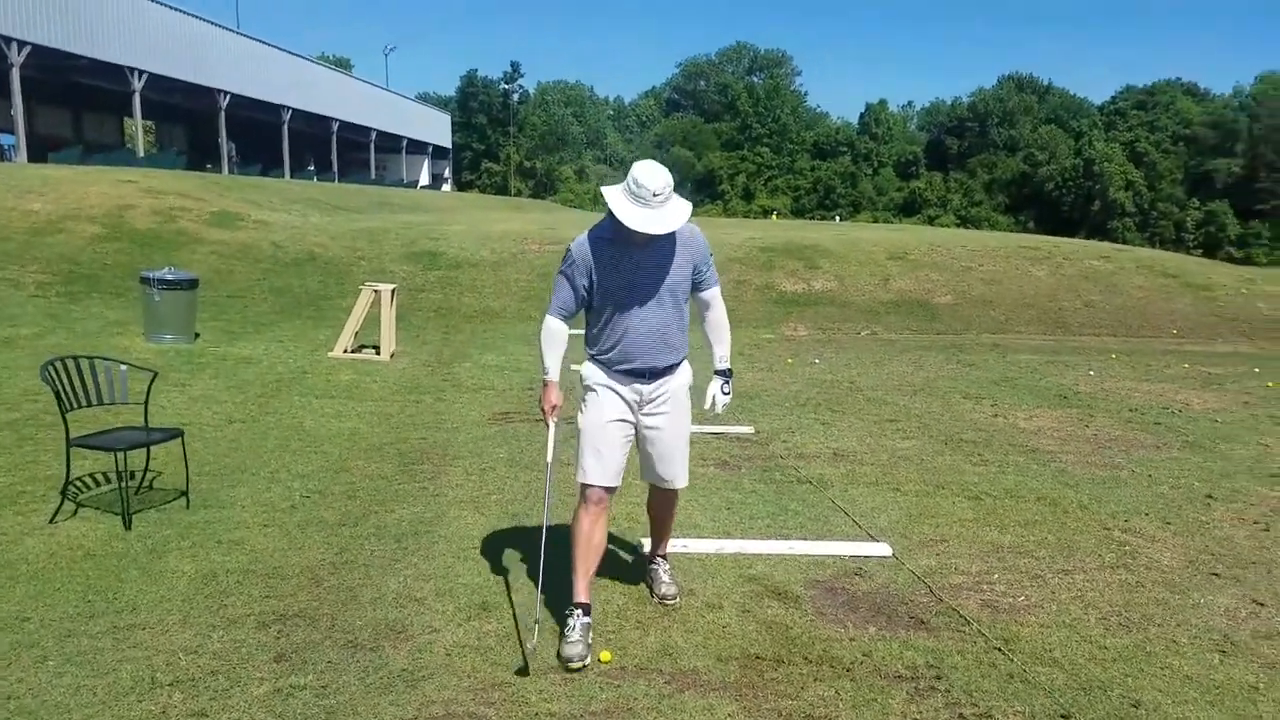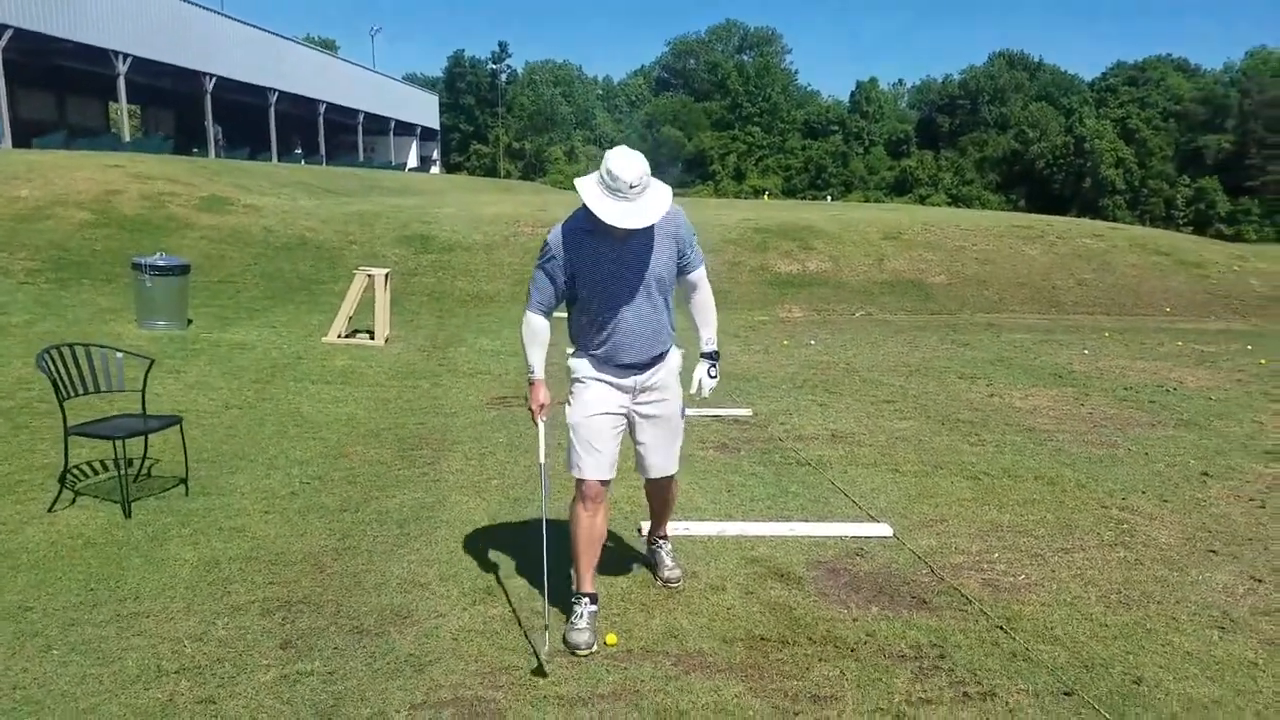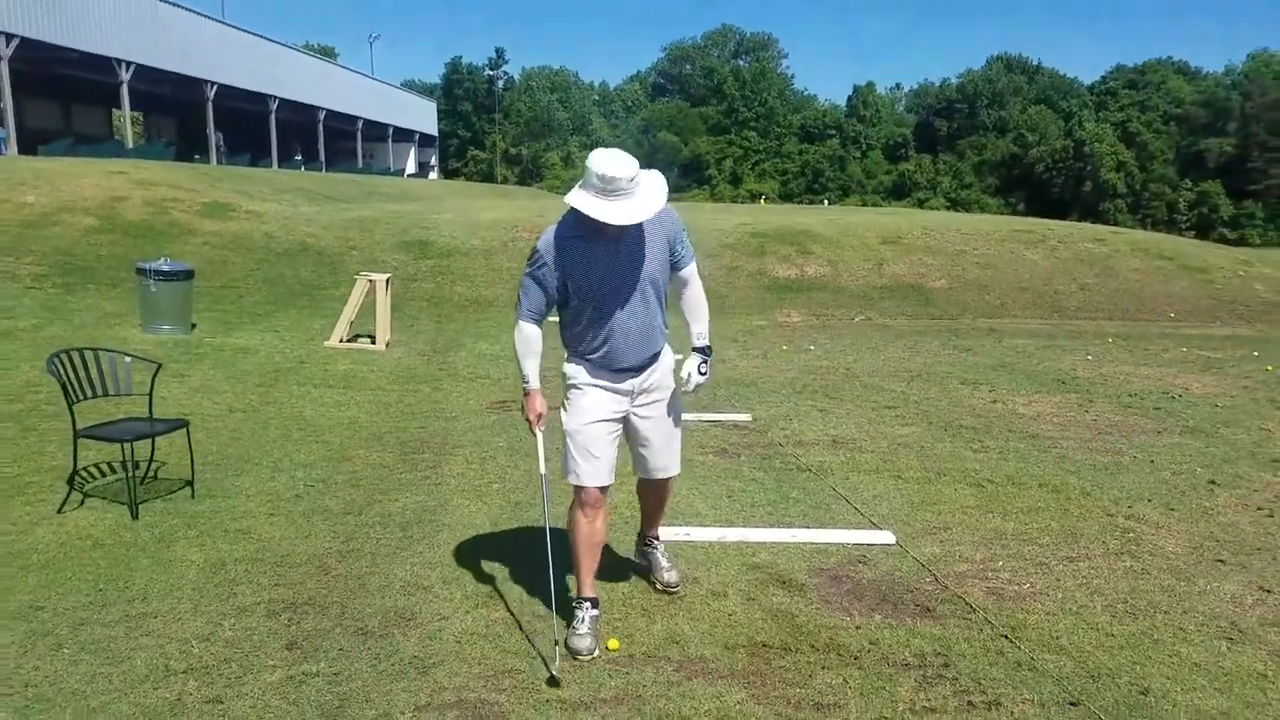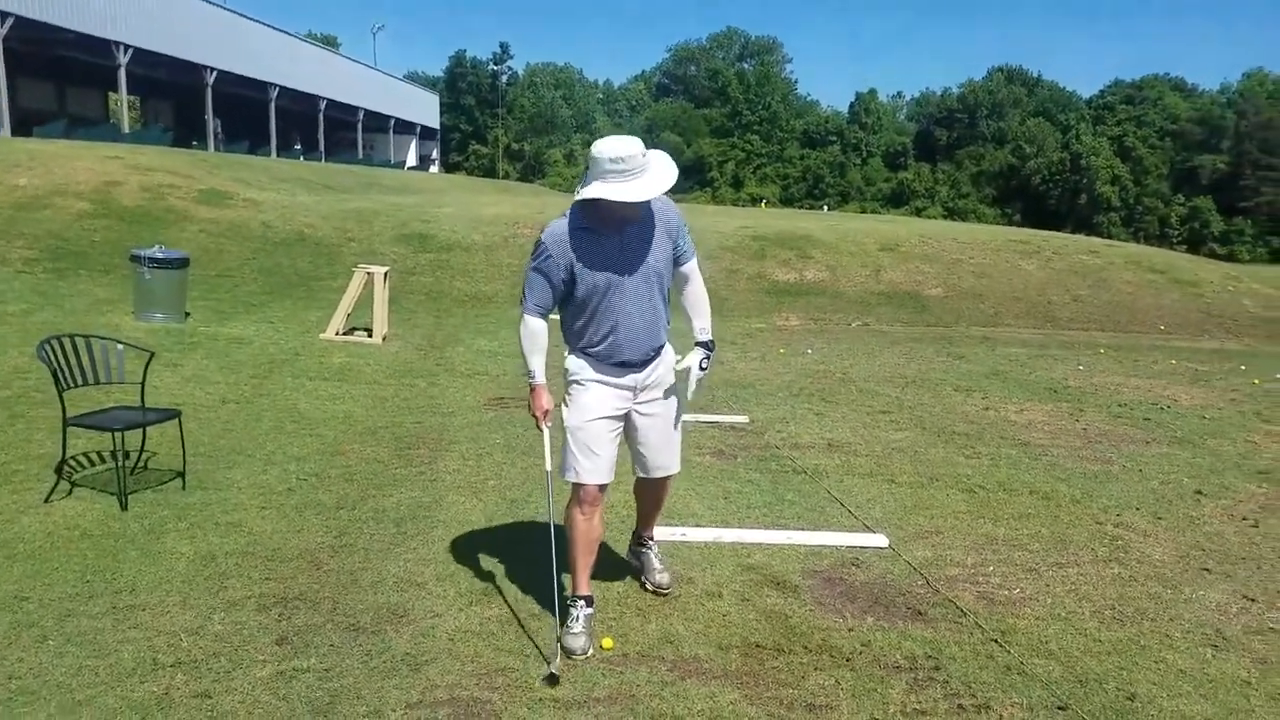
dt=0.2s
person 1, frame 1
left shoulder: (691, 241)
right shoulder: (587, 247)
left elbow: (711, 305)
right elbow: (558, 316)
left wrist: (722, 369)
right wrist: (551, 379)
left hip: (669, 384)
right hip: (608, 385)
left knee: (667, 485)
right knee: (595, 494)
left ankle: (658, 560)
right ankle: (579, 611)
person 1, frame 2
left shoulder: (673, 223)
right shoulder: (565, 240)
left elbow: (697, 286)
right elbow: (538, 311)
left wrist: (709, 352)
right wrist: (537, 377)
left hip: (660, 372)
right hip: (596, 377)
left knee: (661, 474)
right knee: (591, 488)
left ankle: (657, 541)
right ankle: (585, 600)
person 1, frame 3
left shoulder: (662, 221)
right shoulder: (554, 246)
left elbow: (688, 281)
right elbow: (529, 320)
left wrist: (701, 347)
right wrist: (532, 388)
left hip: (655, 373)
right hip: (592, 382)
left knee: (659, 474)
right knee: (590, 493)
left ankle: (650, 543)
right ankle: (586, 605)
person 1, frame 4
left shoulder: (664, 216)
right shoulder: (560, 239)
left elbow: (689, 277)
right elbow: (535, 315)
left wrist: (703, 342)
right wrist: (537, 383)
left hip: (656, 371)
right hip: (594, 378)
left knee: (658, 474)
right knee: (587, 492)
left ankle: (643, 544)
right ankle: (580, 603)
